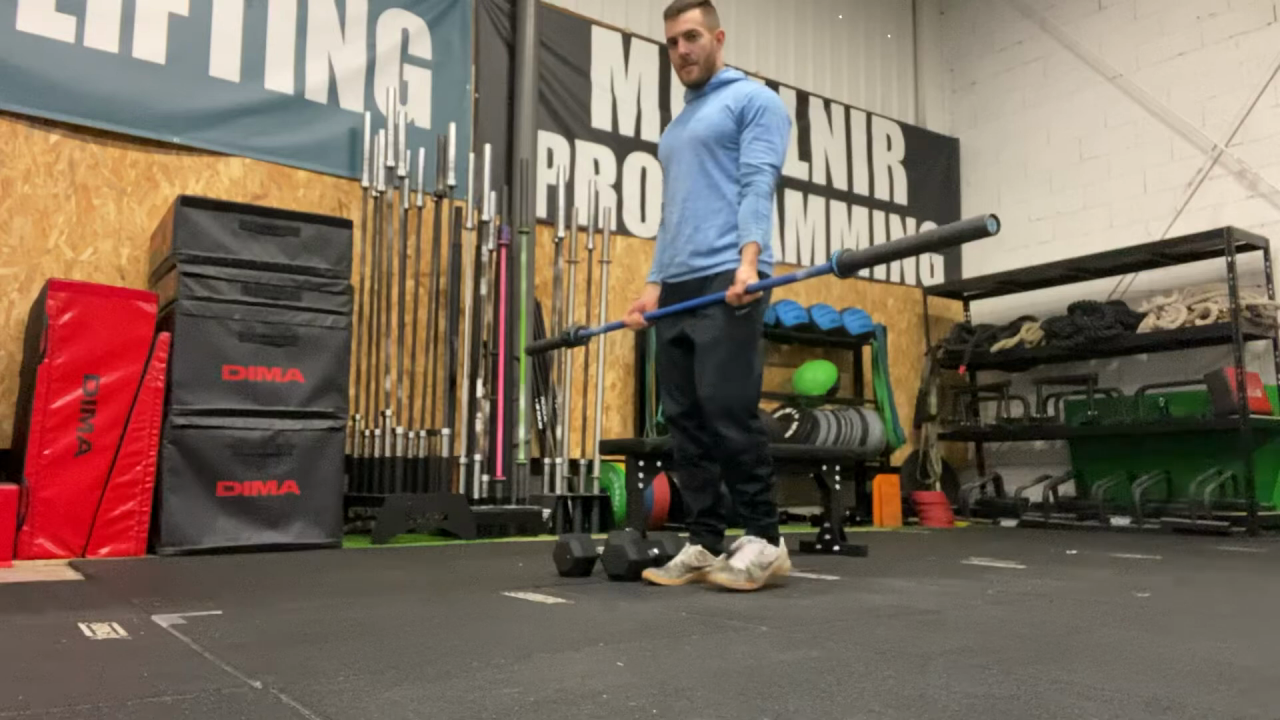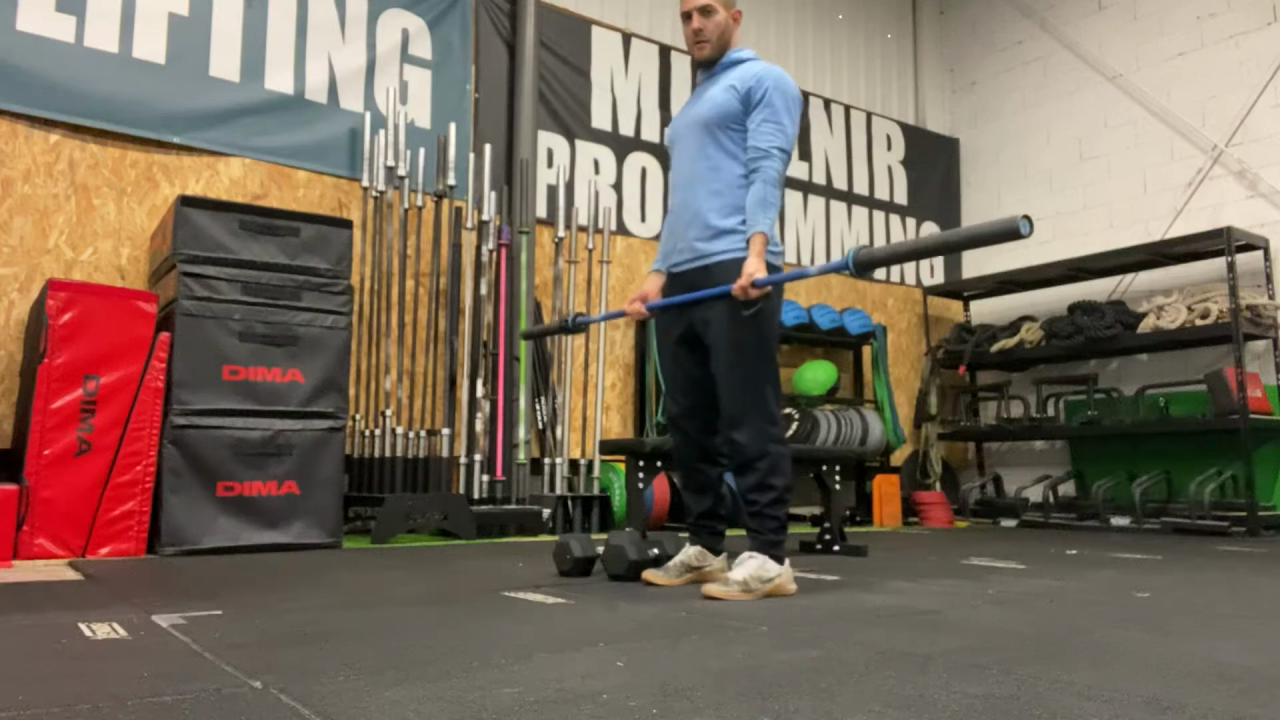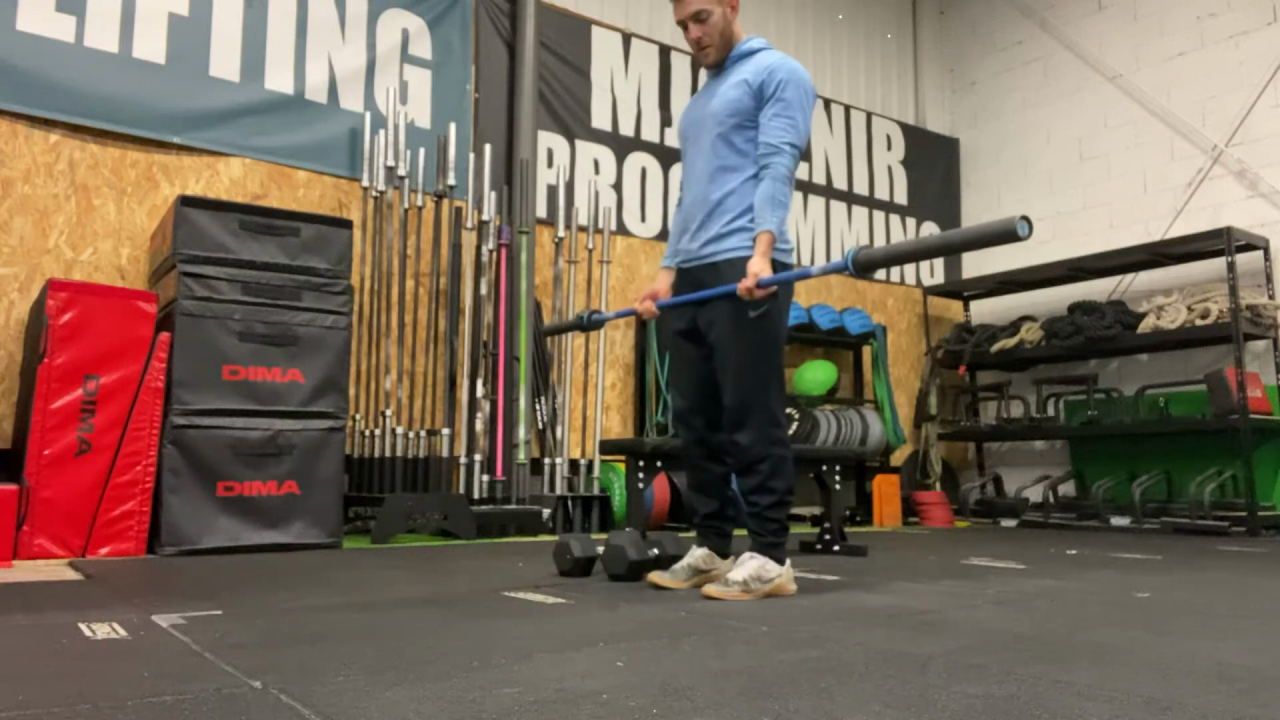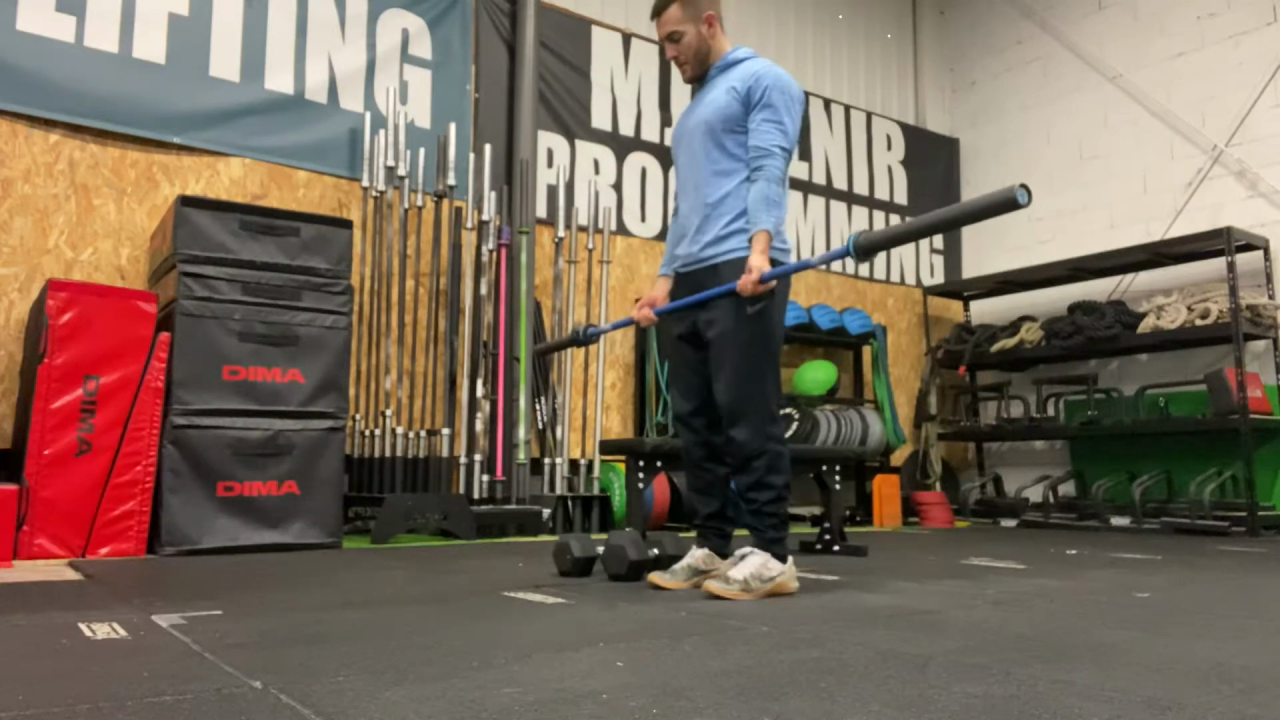
dt=0.5s
person 1, frame 1
left shoulder: (755, 101)
right shoulder: (676, 129)
left elbow: (758, 186)
left wrist: (749, 259)
right wrist: (653, 285)
left hip: (727, 280)
right hip: (678, 289)
left knee: (726, 408)
right knee: (686, 422)
left ankle: (764, 538)
right ankle: (705, 545)
person 1, frame 2
left shoulder: (764, 81)
right shoulder: (690, 109)
left elbow: (767, 170)
left wrist: (756, 251)
right wrist: (658, 274)
left hip: (735, 271)
right hip: (683, 280)
left knee: (748, 415)
right knee: (688, 420)
left ankle: (768, 557)
right ankle: (704, 546)
person 1, frame 3
left shoulder: (777, 73)
right shoulder: (699, 102)
left elbow: (776, 167)
left wrist: (762, 250)
right wrist: (667, 270)
left hip: (744, 271)
right hip: (691, 277)
left knee: (751, 417)
right knee: (695, 420)
left ankle: (769, 556)
right ankle: (710, 547)
person 1, frame 4
left shoulder: (763, 81)
right shoulder: (693, 112)
left elbow: (768, 171)
left wrist: (759, 249)
right wrist: (665, 279)
left hip: (741, 272)
right hip: (691, 280)
left knee: (745, 414)
right knee: (696, 421)
left ankle: (769, 554)
right ankle: (712, 549)
